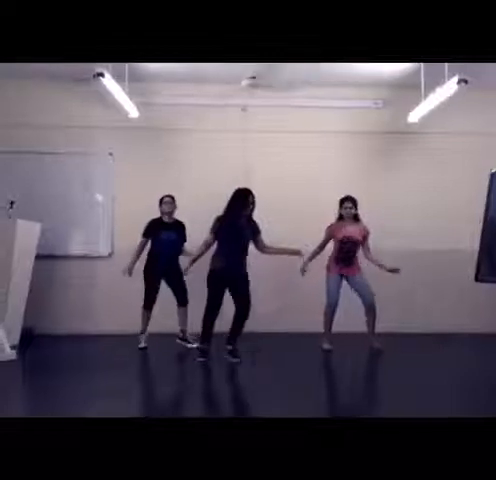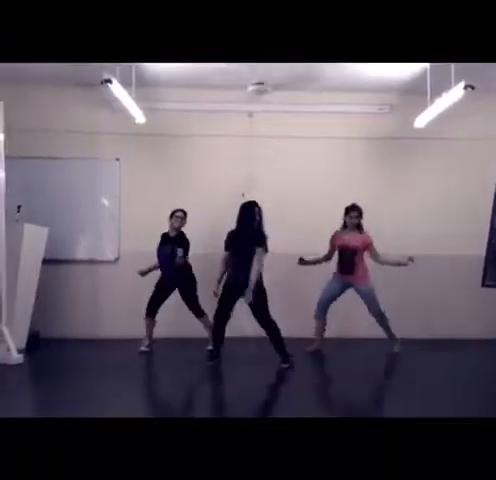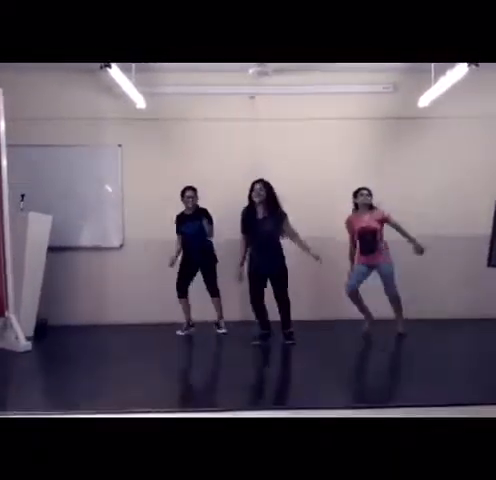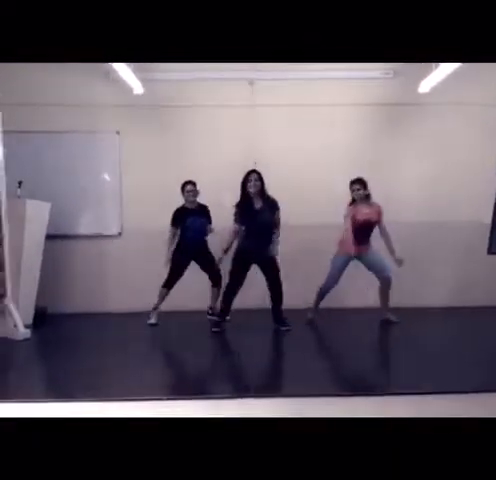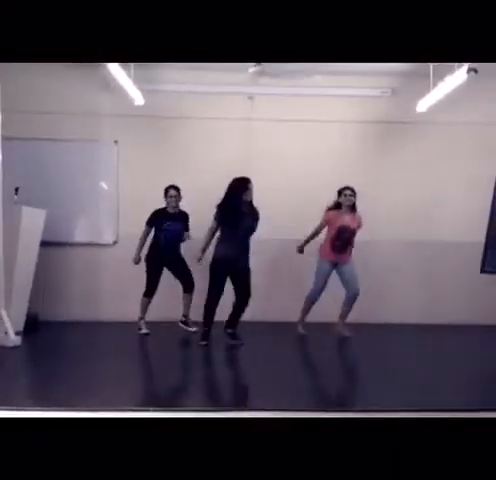
dt=1s
person 1, frame 1
left shoulder: (251, 225)
right shoulder: (221, 221)
left elbow: (263, 248)
right elbow: (207, 243)
left wrist: (289, 251)
right wrist: (192, 261)
left hip: (238, 272)
right hip: (218, 271)
left knee: (244, 307)
right knee: (212, 308)
left ankle: (231, 345)
right ankle: (204, 346)
person 1, frame 2
left shoulder: (259, 237)
right shoulder: (232, 236)
left elbow: (257, 264)
right elbow: (226, 261)
left wrist: (250, 289)
right wrist: (218, 283)
left hip: (253, 283)
right hip: (233, 282)
left knee: (265, 319)
right knee: (219, 317)
left ankle: (283, 354)
right ankle: (216, 350)
person 1, frame 3
left shoulder: (277, 213)
right shoulder: (247, 214)
left elbow: (292, 235)
right elbow: (245, 241)
left wrist: (310, 251)
right wrist: (241, 264)
left hip: (276, 261)
right hip: (256, 263)
left knee: (281, 296)
right knee: (255, 297)
left ankle: (287, 331)
right ankle: (264, 331)
person 1, frame 4
left shoulder: (271, 204)
right shoulder: (242, 206)
left elbow: (276, 227)
right elbow: (236, 231)
left wrist: (275, 244)
right wrist: (224, 252)
left hip: (264, 251)
right hip: (244, 251)
left knee: (275, 284)
right knee: (233, 285)
left ankle: (279, 319)
right ankle: (220, 319)
person 1, frame 5
left shoulder: (252, 212)
right shoulder: (225, 209)
right elbow: (212, 230)
right wrist: (202, 251)
left hip: (240, 260)
right hip: (221, 258)
left knee: (244, 296)
right knee: (214, 295)
left ankle: (230, 329)
right ankle: (206, 330)
person 2, frame 1
left shoulder: (362, 229)
right shoulder: (334, 228)
left elbow: (367, 253)
right elbow: (321, 246)
left wrist: (383, 266)
right wrist: (307, 260)
left hip: (353, 270)
right hip: (334, 269)
left knee: (369, 301)
right knee: (332, 303)
left ankle: (372, 338)
right ankle: (326, 339)
person 2, frame 2
left shoulder: (364, 238)
right shoulder: (336, 236)
left elbow: (377, 258)
right elbow: (328, 257)
left wrist: (400, 262)
right wrist: (308, 262)
left hip: (360, 279)
right hip: (340, 278)
left knee: (376, 311)
right knee: (322, 303)
left ankle: (393, 340)
right ankle: (318, 341)
person 2, frame 3
left shoulder: (379, 215)
right shoulder: (351, 219)
left elbow: (397, 227)
right elbow: (353, 242)
left wrist: (414, 243)
right wrist: (351, 264)
left hip: (382, 258)
right hip: (362, 260)
left knee: (391, 292)
right knee: (350, 288)
left ankle: (400, 321)
right ankle: (368, 317)
person 2, frame 4
left shoulder: (377, 208)
right shoulder: (351, 209)
left elbow: (384, 232)
right elbow: (347, 229)
left wrist: (394, 254)
right wrist: (349, 246)
left hip: (365, 249)
right hip: (347, 248)
left knee: (386, 277)
right knee: (330, 282)
left ankle: (386, 311)
right ankle: (314, 308)
person 2, frame 5
left shoulder: (357, 219)
right shoulder: (331, 215)
right elbow: (317, 231)
right wrist: (303, 245)
left hip: (344, 260)
right hip: (327, 257)
left knee: (354, 291)
right knee: (317, 291)
left ankle: (341, 324)
right ankle: (300, 322)
person 3, frame 1
left shoulder: (180, 226)
right shoulder: (154, 224)
left elbow: (181, 250)
right elbow: (142, 244)
right wrist: (131, 264)
left hip: (172, 267)
right hip: (153, 267)
left knee: (183, 296)
right knee: (149, 300)
left ankle: (183, 334)
right ankle: (143, 335)
person 3, frame 2
left shoulder: (182, 240)
right shoulder: (164, 237)
left elbow: (180, 263)
left wrist: (181, 258)
right wrist: (148, 270)
left hip: (184, 279)
right hip: (167, 278)
left knee: (195, 309)
right knee: (151, 307)
right ankle: (147, 340)
person 3, frame 3
left shoulder: (203, 213)
right shoulder: (180, 218)
left elbow: (210, 235)
right elbow: (180, 240)
left wrist: (207, 227)
right wrist: (175, 255)
left hip: (207, 256)
right hip: (189, 257)
left knee: (212, 287)
right knee: (181, 287)
left ankle: (220, 321)
right ankle: (188, 323)
person 3, frame 4
left shoulder: (204, 209)
right shoulder: (180, 212)
right elbow: (173, 234)
left wrist: (209, 230)
right wrist: (169, 253)
left hip: (201, 250)
right hip: (183, 251)
left knee: (217, 277)
right knee: (171, 280)
left ankle: (212, 310)
right ankle: (154, 311)
person 3, frame 5
left shoulder: (183, 216)
right shoulder: (158, 214)
right elbow: (146, 233)
left wrist: (185, 236)
right wrist: (138, 253)
left hip: (174, 256)
right hip: (156, 256)
left knee: (189, 283)
right knee: (151, 288)
left ankle: (185, 318)
right ankle: (141, 321)
